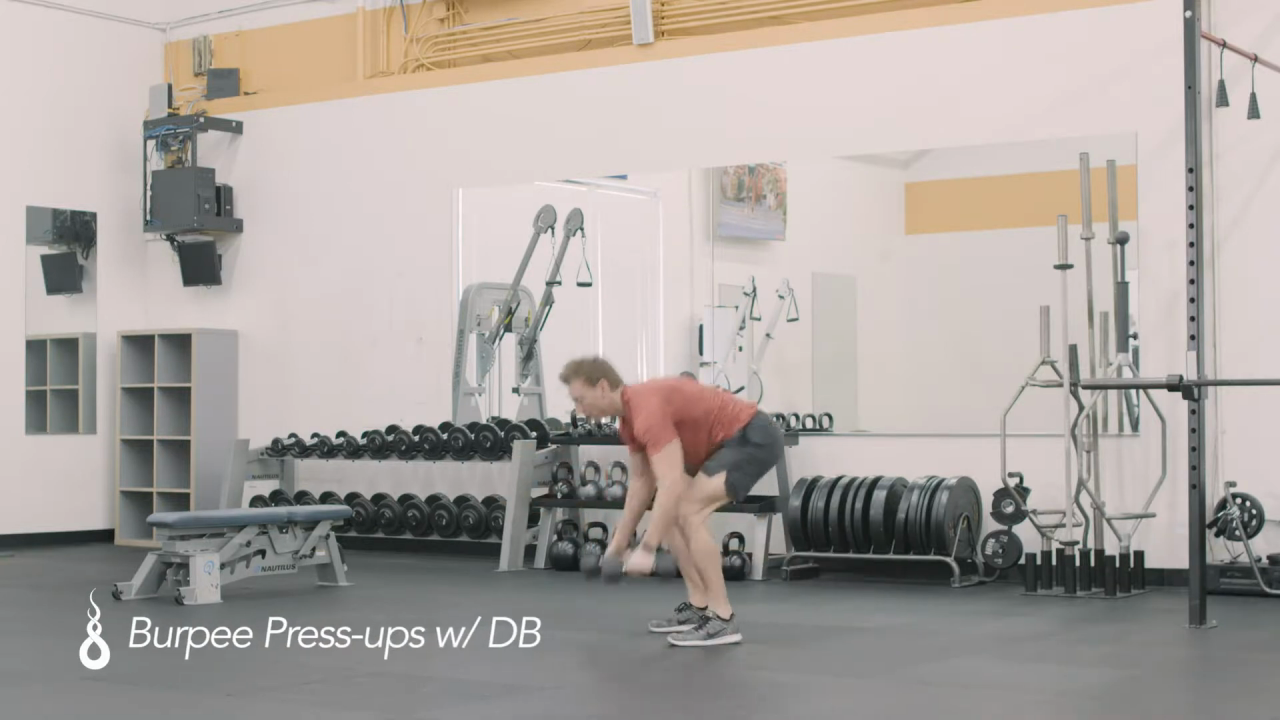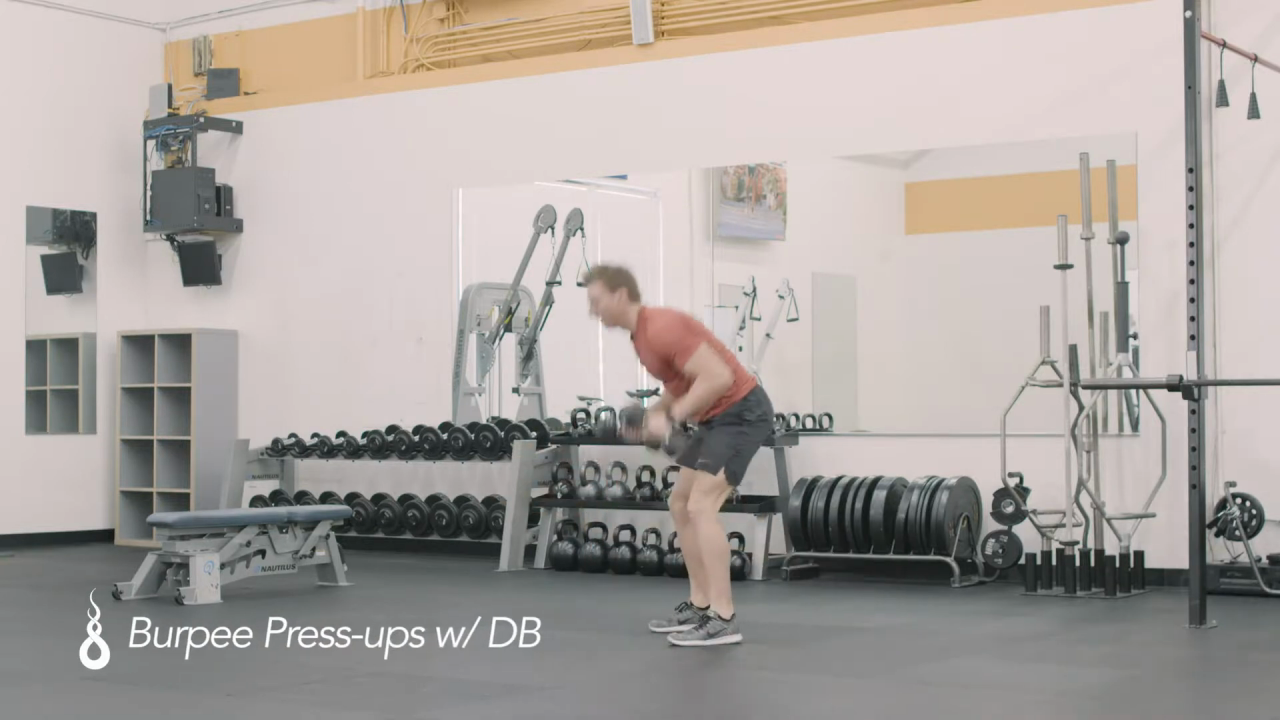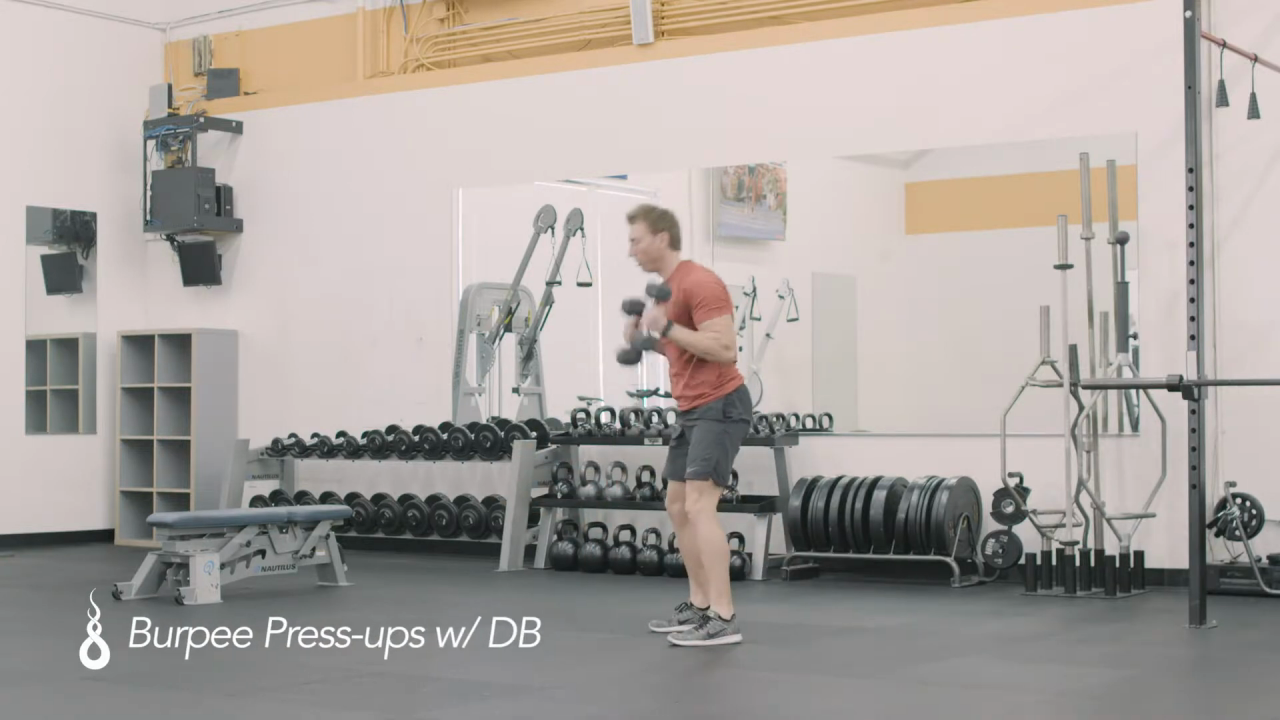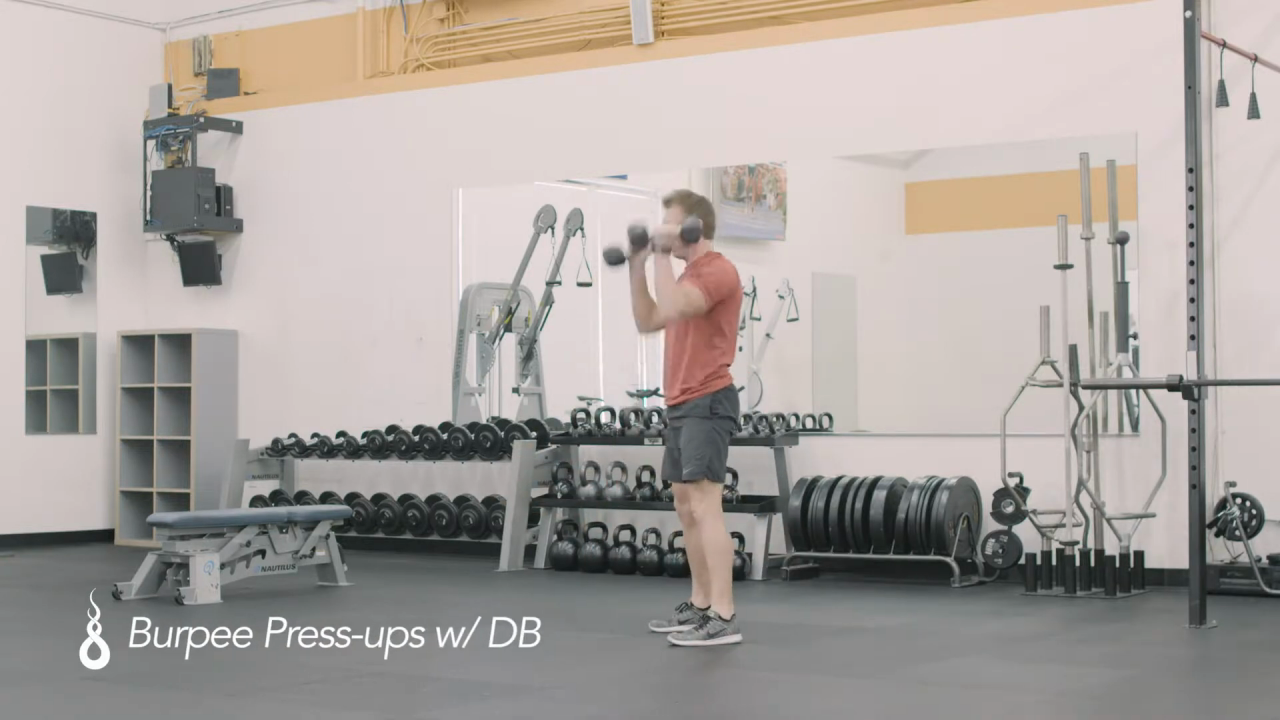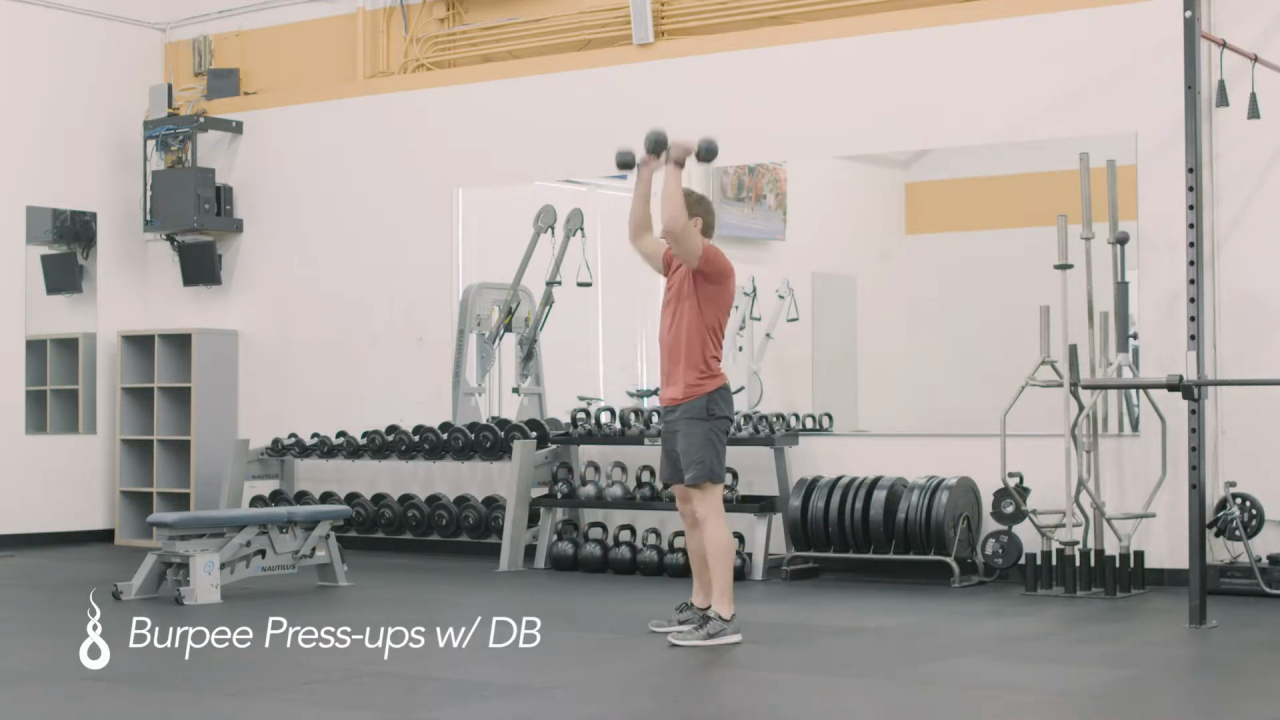
dt=0.2s
person 1, frame 1
left shoulder: (646, 411)
right shoulder: (629, 417)
left elbow: (671, 485)
right elbow: (642, 483)
left wrist: (646, 549)
right wrist: (620, 537)
left hip: (753, 438)
right hip: (728, 440)
left knee: (688, 512)
right knee: (673, 513)
left ankle: (722, 619)
right ankle: (699, 605)
person 1, frame 2
left shoulder: (661, 328)
right shoulder: (642, 335)
left elbow: (719, 376)
left wrist: (670, 416)
right wrist: (655, 413)
left hip: (742, 409)
right hip: (715, 416)
left knee: (701, 507)
right knee: (681, 504)
left ankle: (723, 617)
right ankle: (700, 604)
person 1, frame 3
left shoulder: (698, 282)
right shoulder: (670, 289)
left elbow: (724, 349)
left wrist: (666, 327)
right wrist: (647, 336)
left hip: (721, 408)
right hip: (694, 412)
left knee: (698, 508)
right knee: (678, 506)
left ankle: (723, 618)
right ankle: (698, 605)
person 1, frame 4
left shoulder: (717, 270)
right shoulder: (689, 277)
left elbow: (672, 308)
right elbow: (647, 322)
left wrist: (663, 252)
right wrist: (638, 265)
left hip: (707, 405)
right hip: (682, 406)
left knee: (704, 508)
right knee: (687, 509)
left ankle: (724, 619)
right ankle: (700, 606)
person 1, frame 5
left shoulder: (712, 266)
right shoulder: (682, 268)
left elbow: (673, 224)
right elbow: (638, 235)
left wrist: (674, 168)
right wrist: (645, 173)
left hip: (703, 405)
right hip: (677, 404)
left knee: (706, 507)
right knee: (689, 508)
left ankle: (724, 618)
right ankle: (701, 604)
